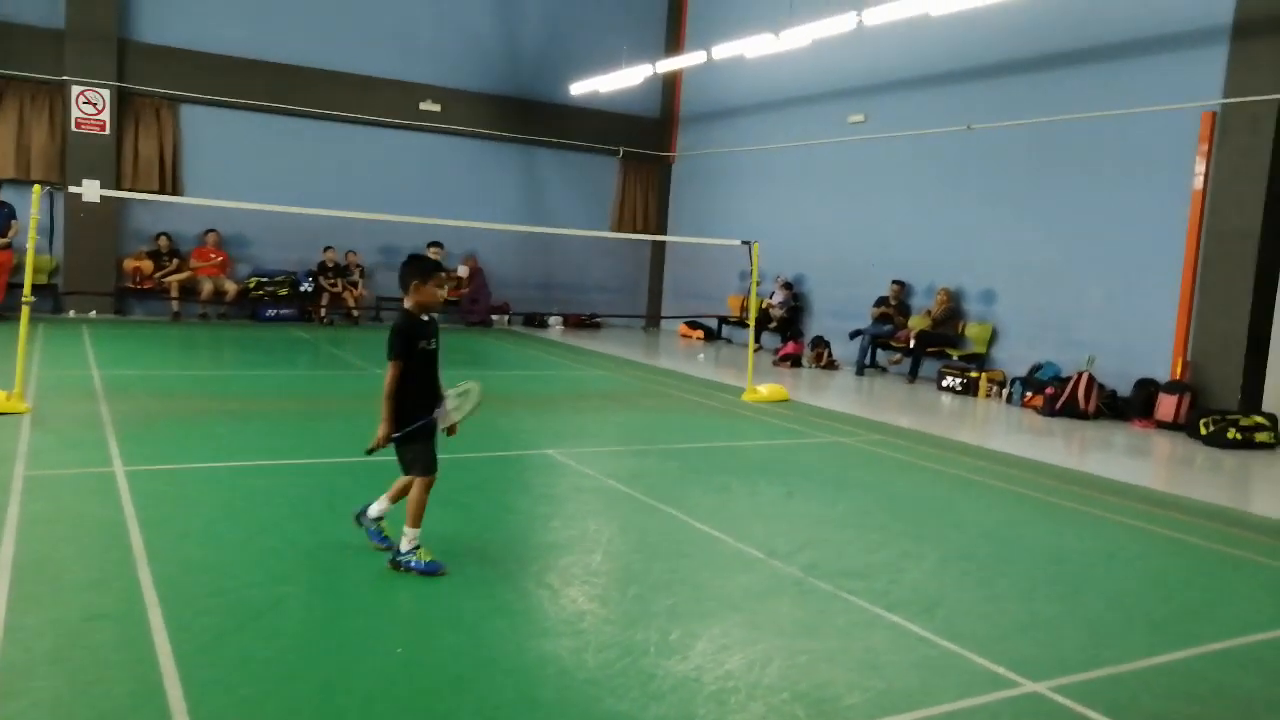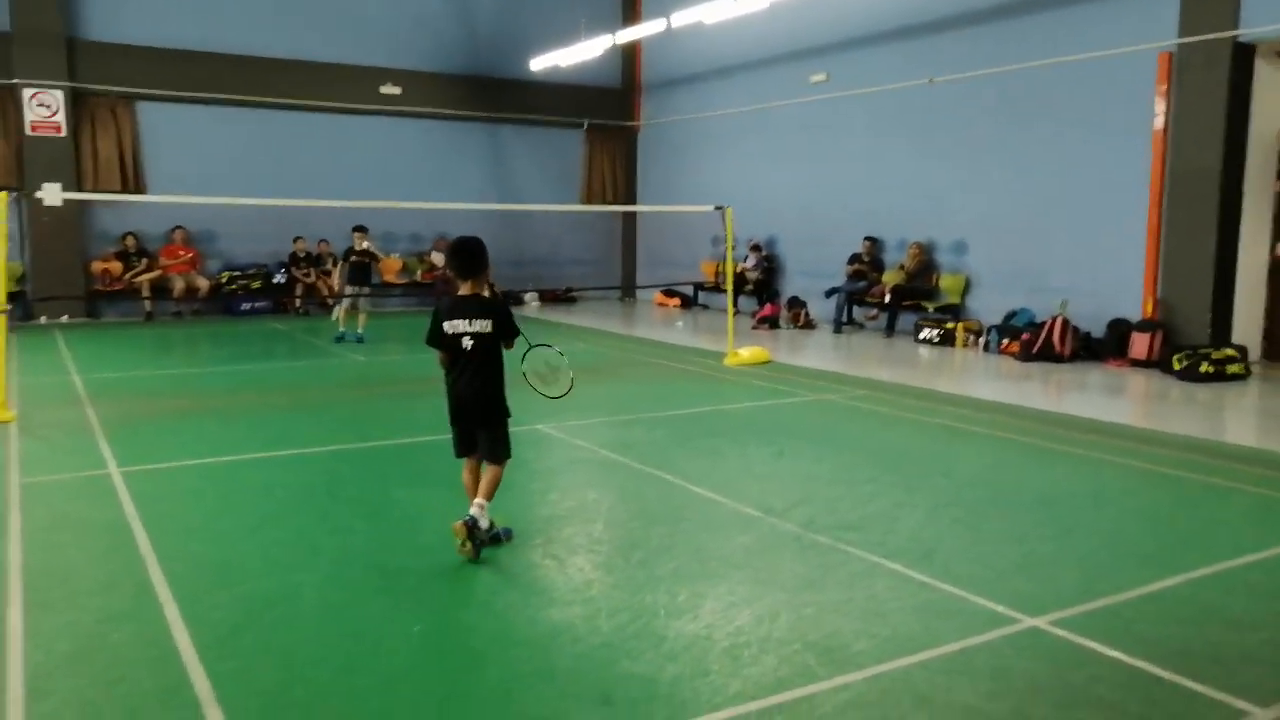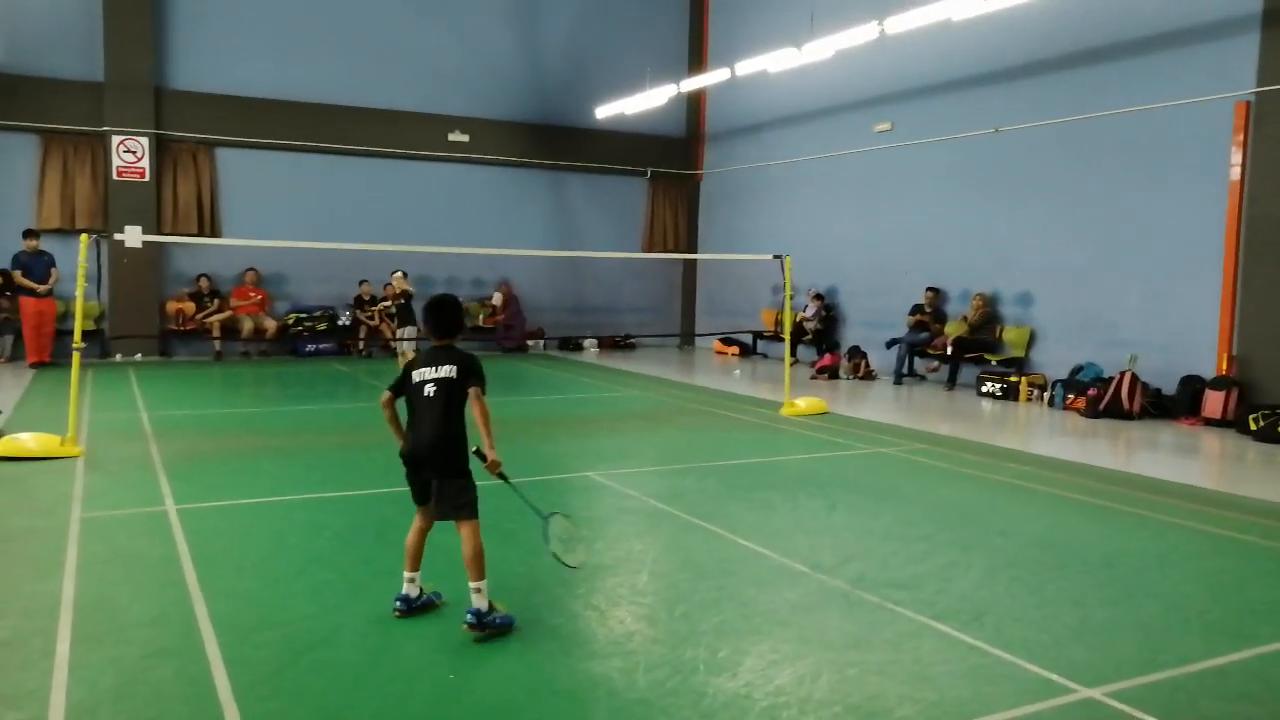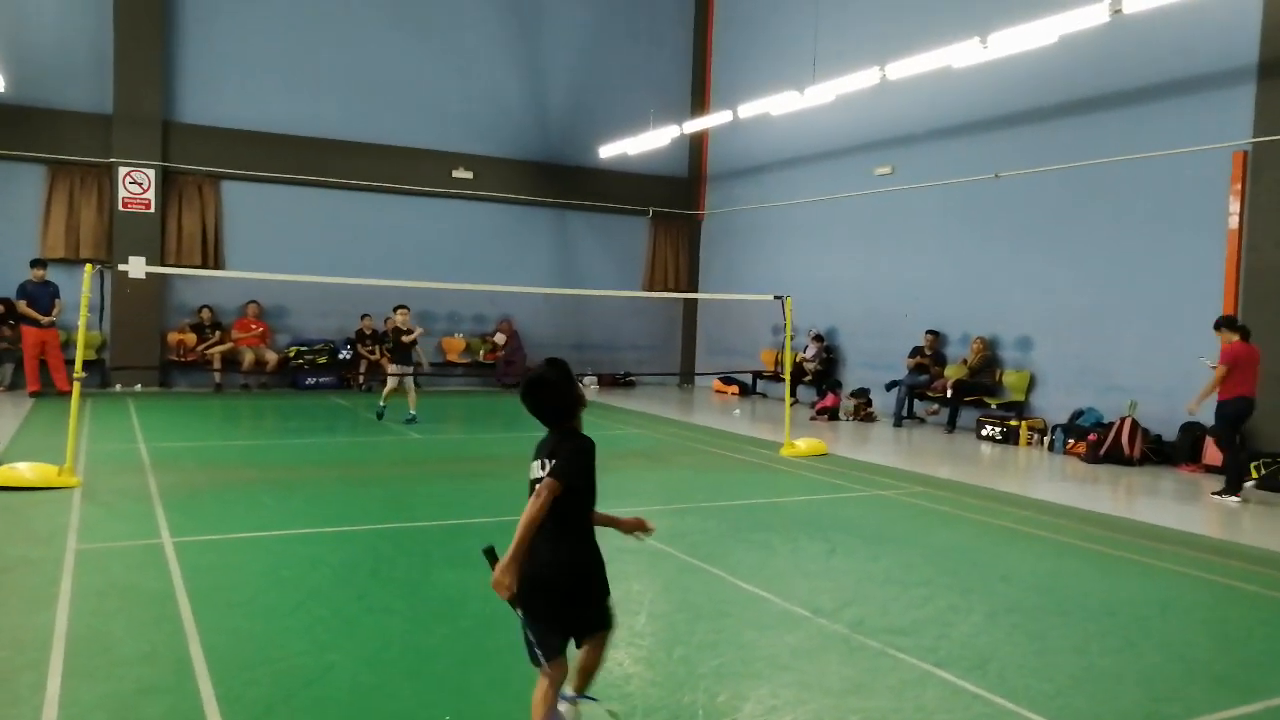
dt=1s
person 1, frame 1
left shoulder: (429, 323)
right shoulder: (404, 327)
right elbow: (392, 376)
left wrist: (445, 408)
right wrist: (385, 421)
left hip: (424, 414)
right hip: (408, 418)
left knee: (416, 474)
right knee: (424, 477)
left ankle: (372, 513)
right ankle: (408, 551)
person 1, frame 2
left shoulder: (443, 310)
right shoulder: (496, 308)
left elbow: (443, 358)
right elbow: (509, 344)
left hip: (458, 398)
right hip: (489, 399)
left knee: (471, 460)
right knee: (495, 462)
left ankle: (481, 525)
right ankle: (475, 518)
person 1, frame 3
left shoulder: (414, 364)
right shoulder: (466, 361)
left elbow: (386, 402)
right elbow: (476, 400)
left wrist: (403, 441)
right wrist: (489, 448)
left hip: (415, 453)
right hip: (449, 453)
left knee: (424, 517)
right knee: (468, 525)
left ankle: (409, 594)
right ankle: (480, 609)
person 1, frame 4
left shoulder: (545, 447)
right shoulder: (579, 447)
right elbow: (543, 497)
left wrist: (619, 523)
right wrist: (512, 558)
left hip: (534, 573)
right hip: (574, 569)
left knee: (553, 670)
right knee: (598, 632)
